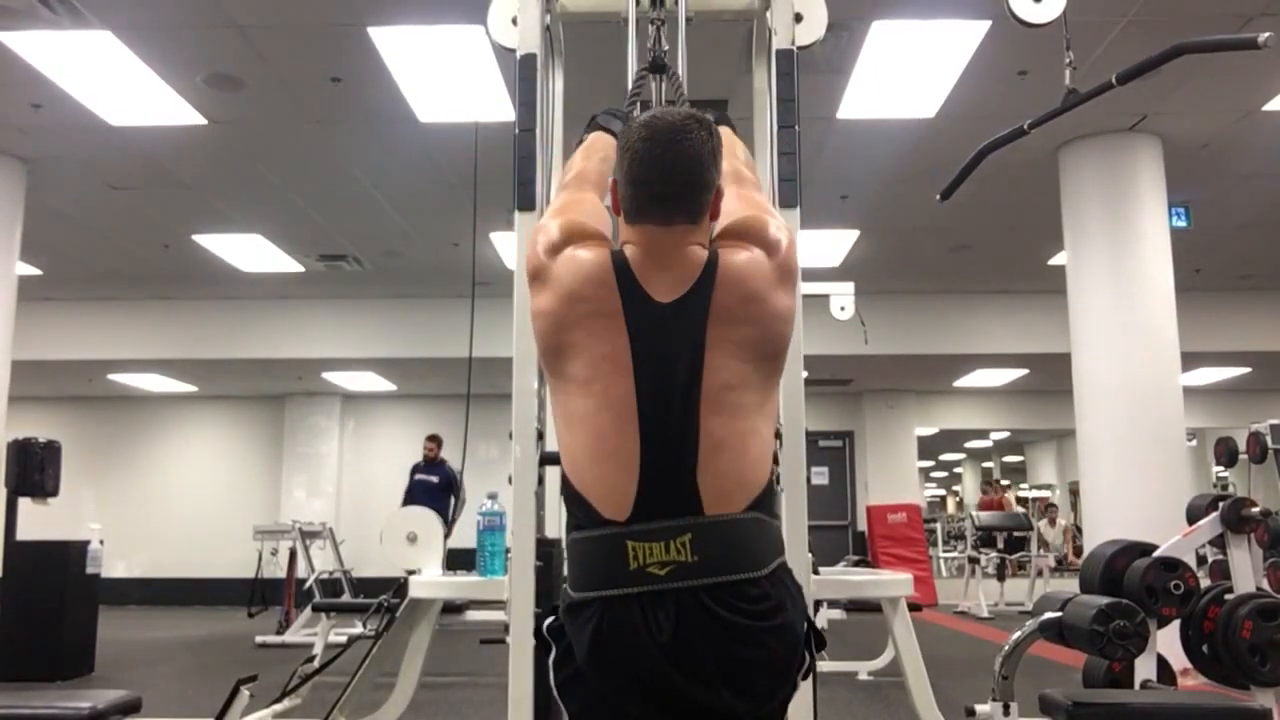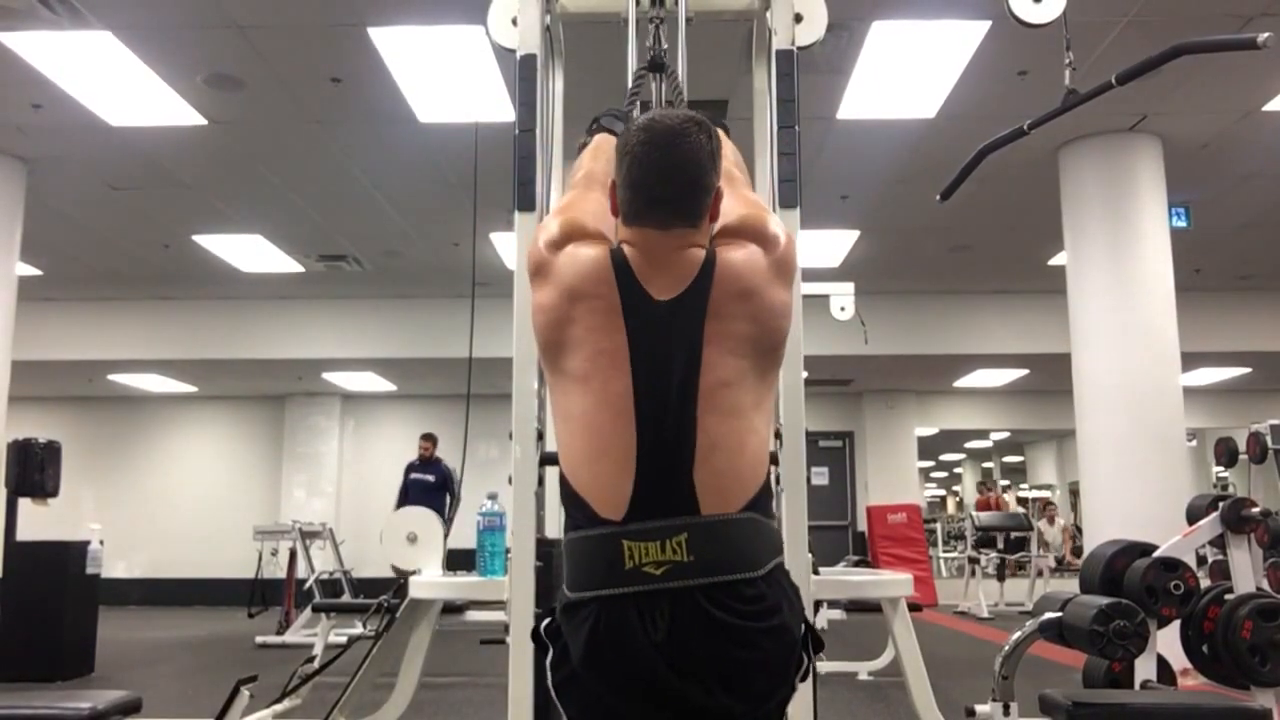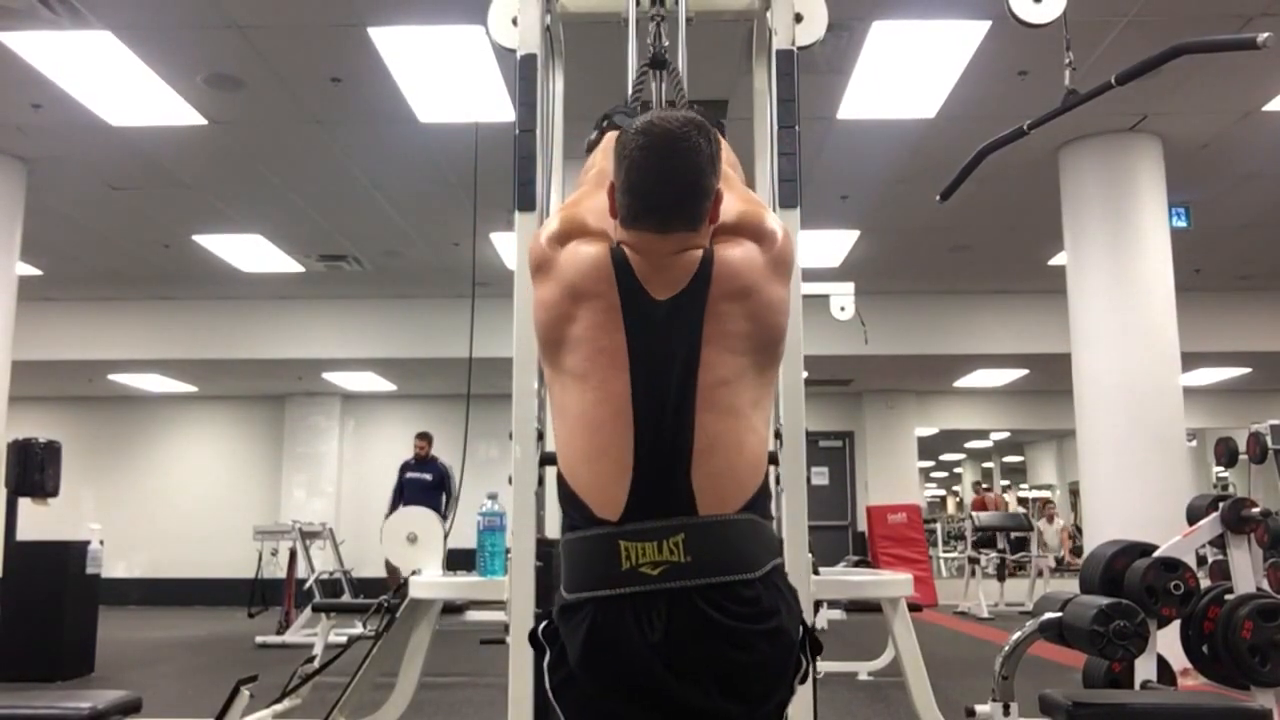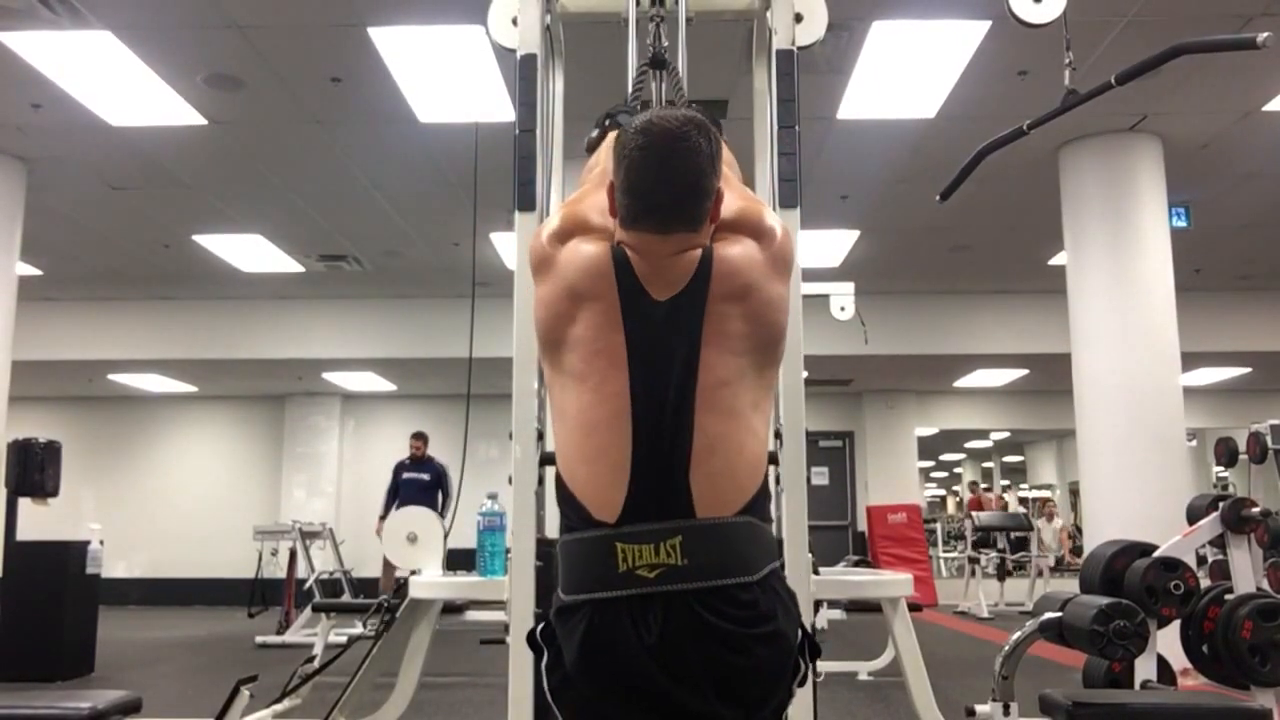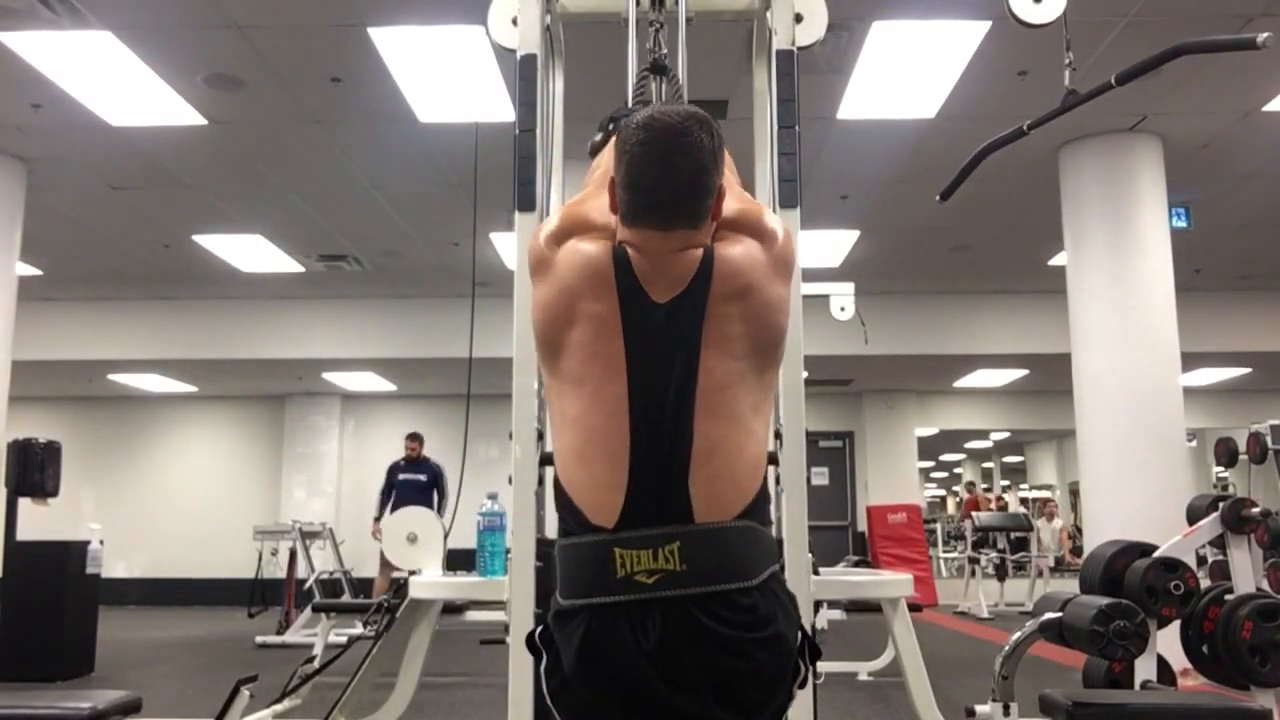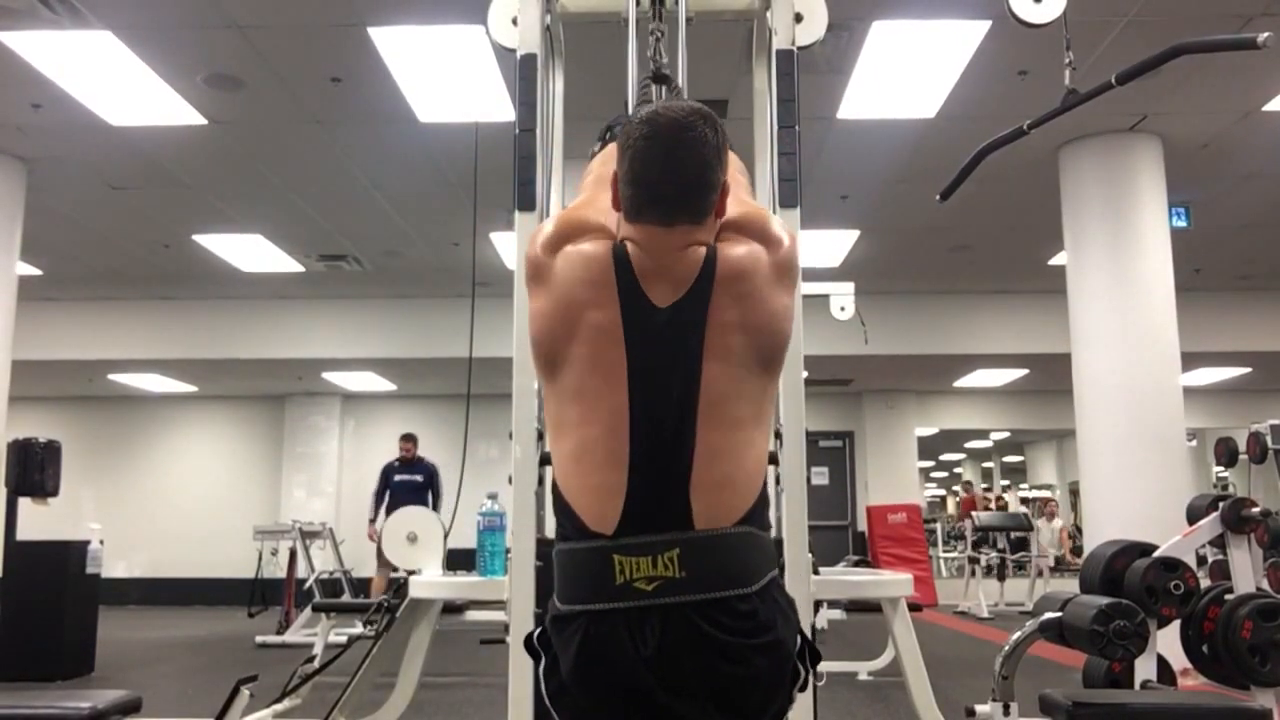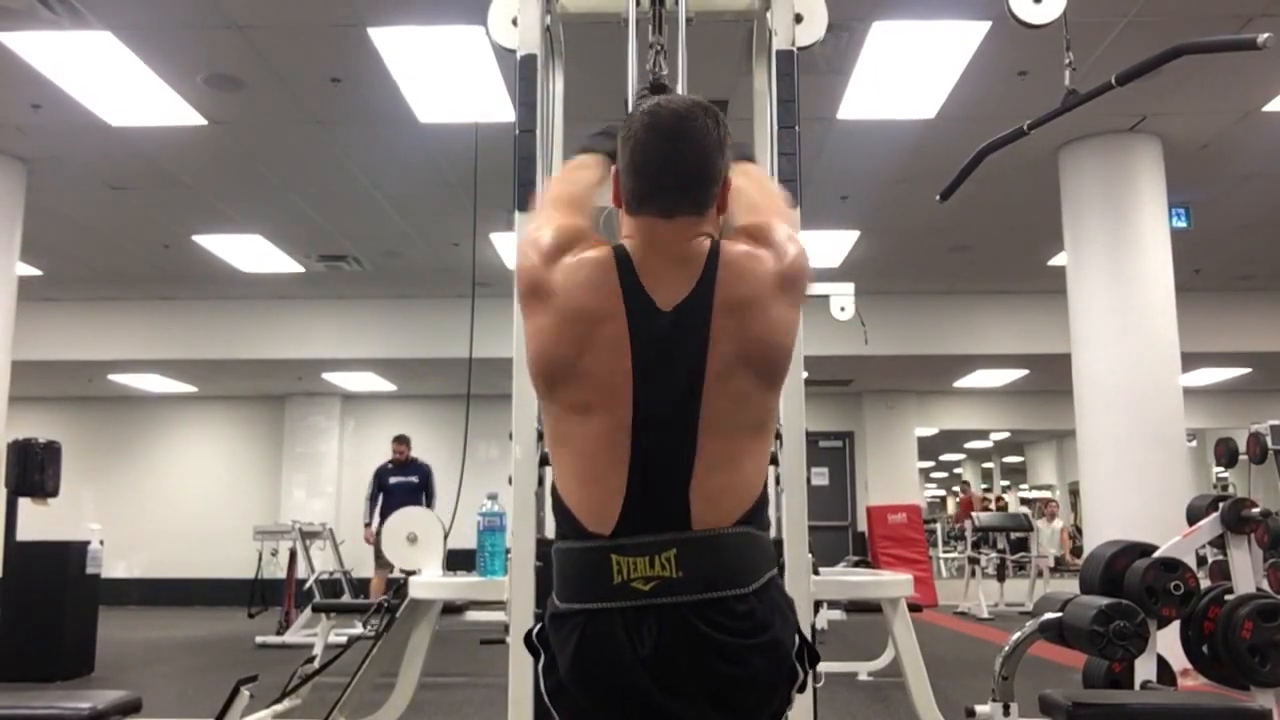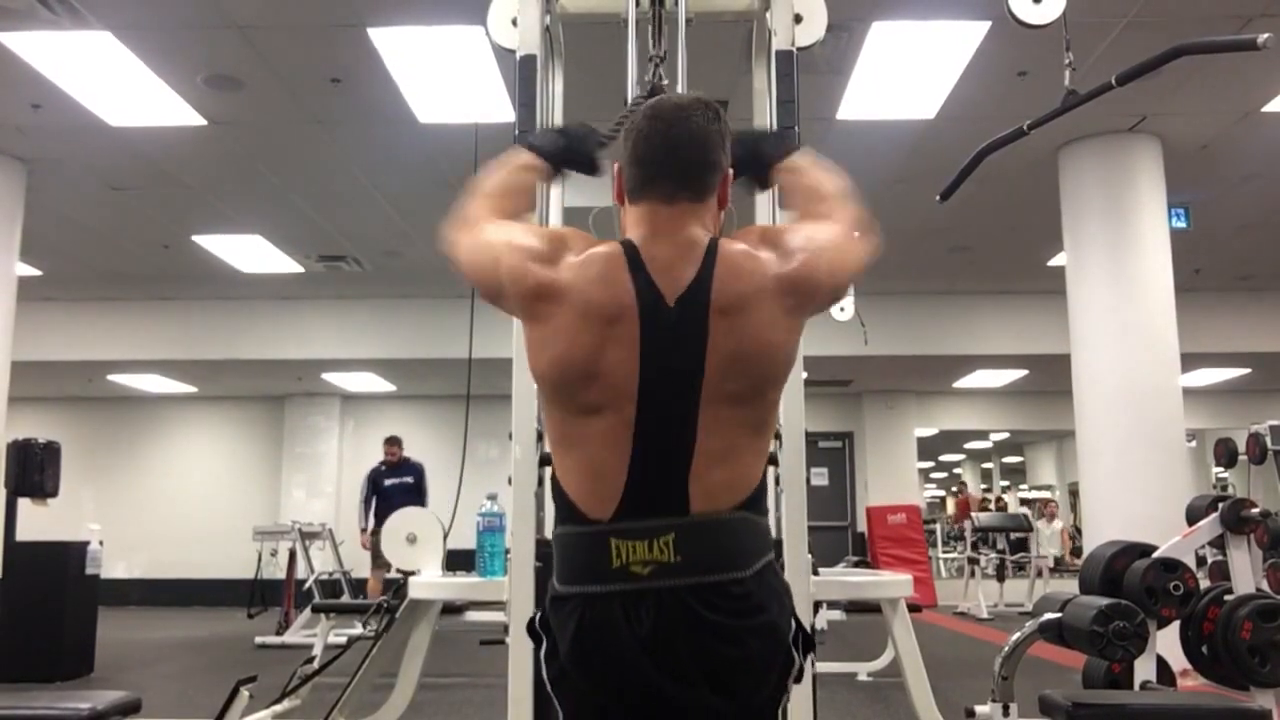
dt=0.1s
person 1, frame 1
left shoulder: (563, 271)
right shoulder: (761, 267)
left elbow: (579, 187)
right elbow: (740, 183)
left wrist: (605, 131)
right wrist: (715, 128)
left hip: (608, 621)
right hip: (747, 614)
person 1, frame 2
left shoulder: (564, 270)
right shoulder: (759, 266)
left elbow: (584, 187)
right elbow: (734, 183)
left wrist: (607, 131)
right wrist: (710, 130)
left hip: (606, 622)
right hip: (744, 615)
person 1, frame 3
left shoulder: (564, 264)
right shoulder: (757, 262)
left elbow: (594, 186)
right elbow: (728, 182)
left wrist: (614, 132)
right wrist: (704, 136)
left hip: (603, 623)
right hip: (741, 614)
person 1, frame 4
left shoulder: (565, 264)
right shoulder: (757, 261)
left elbow: (595, 184)
right elbow: (726, 180)
left wrist: (616, 132)
right wrist: (700, 136)
left hip: (601, 625)
right hip: (740, 617)
person 1, frame 5
left shoulder: (562, 263)
right shoulder: (759, 261)
left elbow: (597, 189)
right elbow: (725, 189)
left wrist: (615, 136)
right wrist: (700, 145)
left hip: (599, 627)
right hip: (740, 619)
person 1, frame 6
left shoulder: (561, 269)
right shoulder: (761, 265)
left elbow: (595, 192)
right elbow: (731, 186)
left wrist: (616, 143)
right wrist: (708, 143)
left hip: (597, 632)
right hip: (740, 625)
person 1, frame 7
left shoulder: (554, 275)
right shoulder: (769, 272)
left elbow: (559, 208)
right elbow: (762, 207)
left wrist: (594, 152)
right wrist: (740, 159)
left hip: (596, 632)
right hip: (739, 625)
person 1, frame 8
left shoulder: (552, 278)
right shoulder: (776, 275)
left elbow: (465, 226)
right elbow: (853, 226)
left wrist: (540, 151)
right wrist: (783, 155)
left hip: (595, 617)
right hip: (736, 610)
